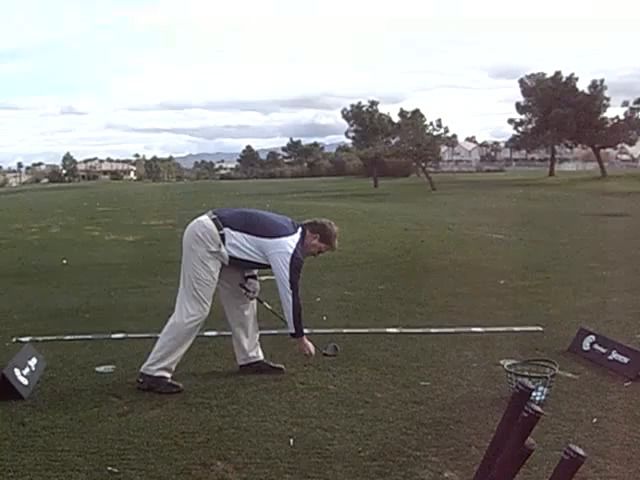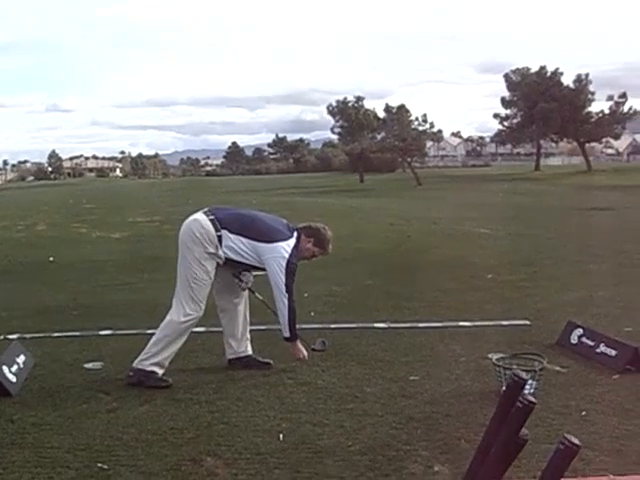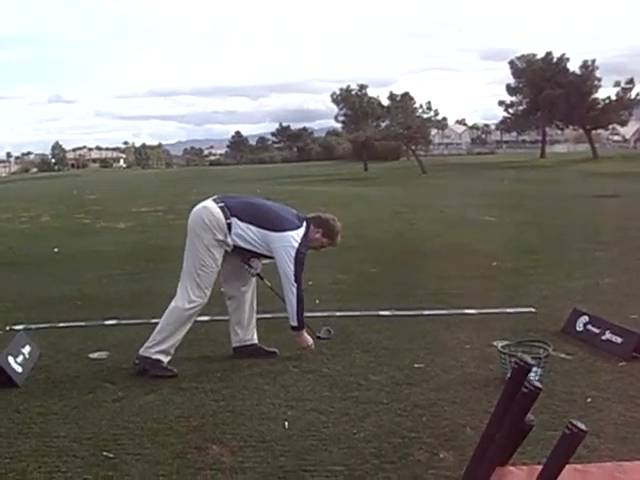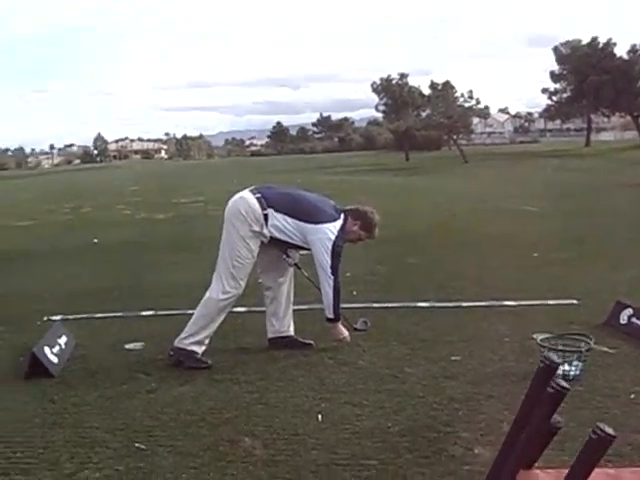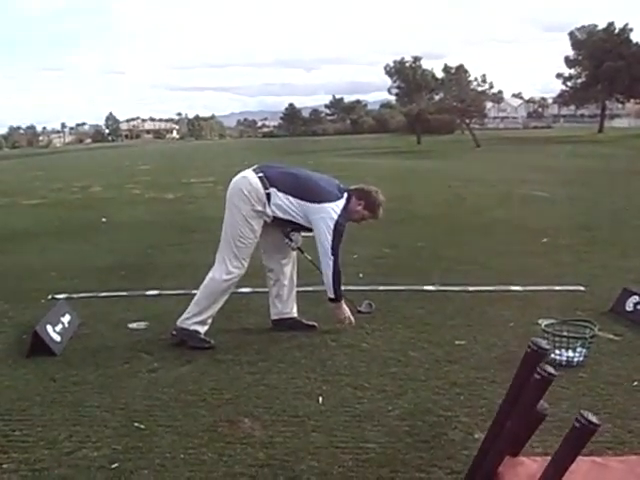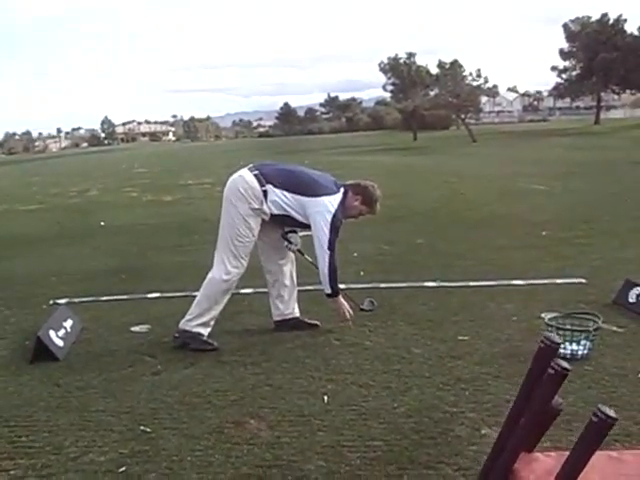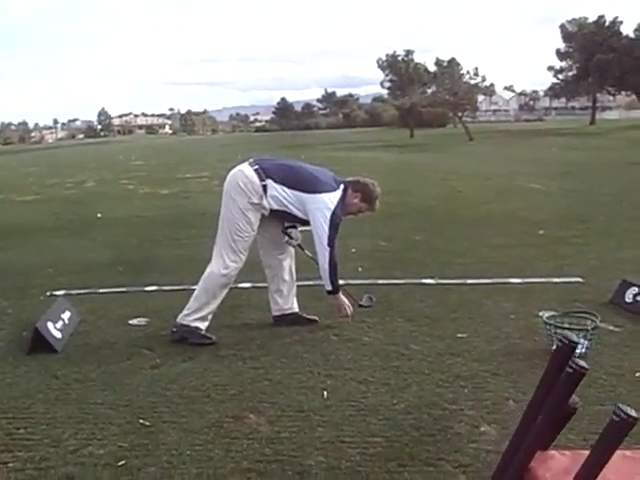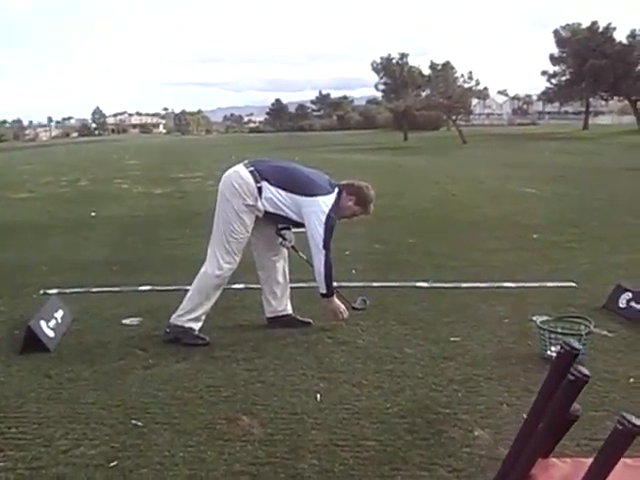
dt=0.3s
person 1, frame 1
left shoulder: (292, 230)
right shoulder: (289, 248)
right elbow: (290, 294)
left wrist: (250, 277)
right wrist: (300, 338)
left hip: (213, 232)
right hip: (206, 236)
left knee: (242, 299)
right knee: (194, 312)
left ankle: (250, 359)
right ankle: (152, 373)
person 1, frame 2
left shoulder: (286, 231)
right shoulder: (283, 251)
right elbow: (285, 297)
left wrist: (244, 271)
right wrist: (293, 341)
left hip: (206, 227)
right hip: (202, 235)
left knee: (233, 294)
right knee: (190, 310)
left ankle: (239, 354)
right ankle: (144, 369)
person 1, frame 3
left shoulder: (295, 221)
right shoulder: (292, 240)
right elbow: (293, 286)
left wrist: (253, 258)
right wrist: (299, 331)
left hip: (215, 214)
right hip: (212, 222)
left knee: (242, 281)
right knee: (194, 296)
left ankle: (244, 342)
right ankle: (150, 357)
person 1, frame 4
left shoulder: (333, 213)
right shoulder: (330, 232)
right elbow: (329, 278)
left wrist: (290, 248)
right wrist: (335, 323)
left hip: (251, 205)
right hip: (249, 213)
left knee: (279, 272)
right knee: (229, 287)
left ankle: (280, 334)
right ankle: (185, 348)
person 1, frame 5
left shoulder: (337, 191)
right shoulder: (332, 211)
right elbow: (330, 259)
left wrist: (293, 231)
right wrist: (338, 303)
left hip: (256, 188)
right hip: (250, 192)
left knee: (282, 254)
right knee: (232, 267)
left ankle: (284, 315)
right ankle: (189, 327)
person 1, frame 6
left shoulder: (334, 189)
right shoulder: (330, 207)
right elbow: (326, 254)
left wrist: (290, 231)
right wrist: (335, 297)
left hip: (254, 186)
right hip: (248, 191)
left knee: (279, 255)
right knee: (230, 267)
left ankle: (286, 315)
right ankle: (190, 330)
person 1, frame 7
left shoulder: (334, 185)
right shoulder: (329, 203)
right elbow: (326, 249)
left wrist: (291, 226)
right wrist: (335, 293)
left hip: (254, 182)
right hip: (247, 186)
left knee: (279, 249)
right knee: (229, 261)
left ankle: (285, 310)
right ankle: (188, 324)
person 1, frame 8
left shoulder: (328, 188)
right shoulder: (324, 205)
right elbow: (321, 253)
left wrist: (285, 227)
right wrist: (329, 297)
left hip: (247, 182)
right hip: (243, 187)
left knee: (273, 251)
right knee: (223, 262)
left ankle: (278, 312)
right ankle: (182, 325)
